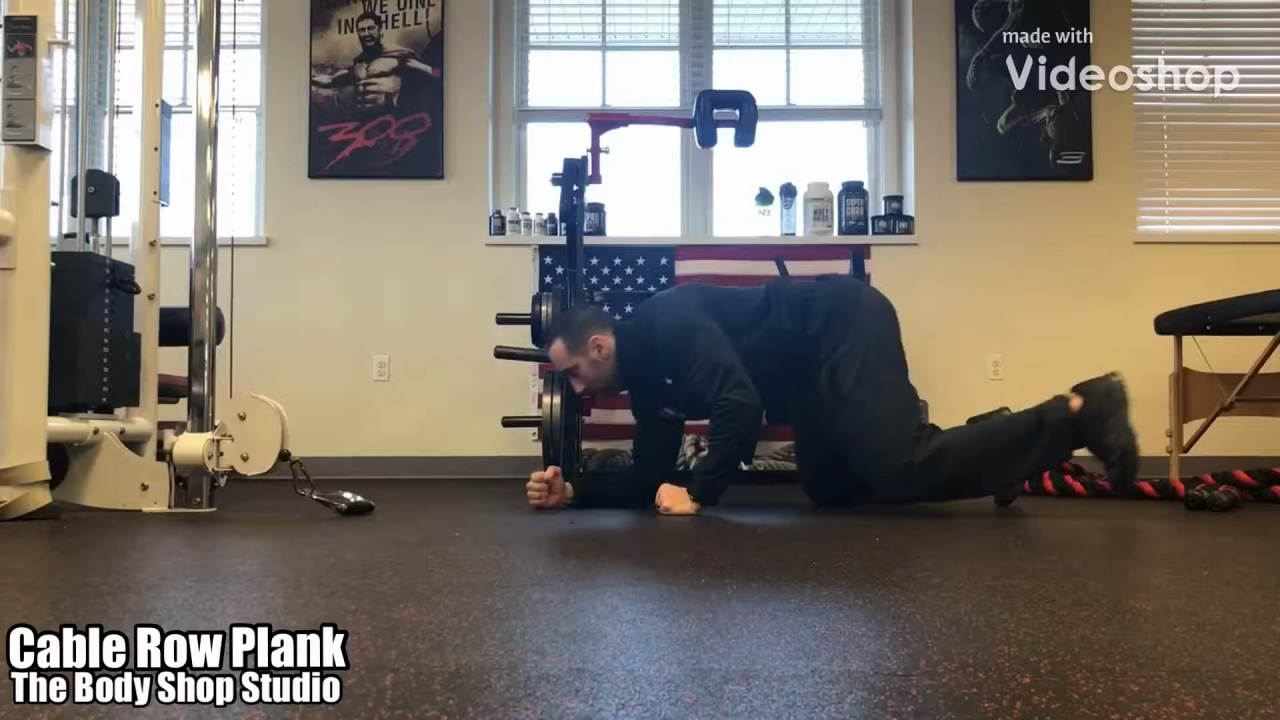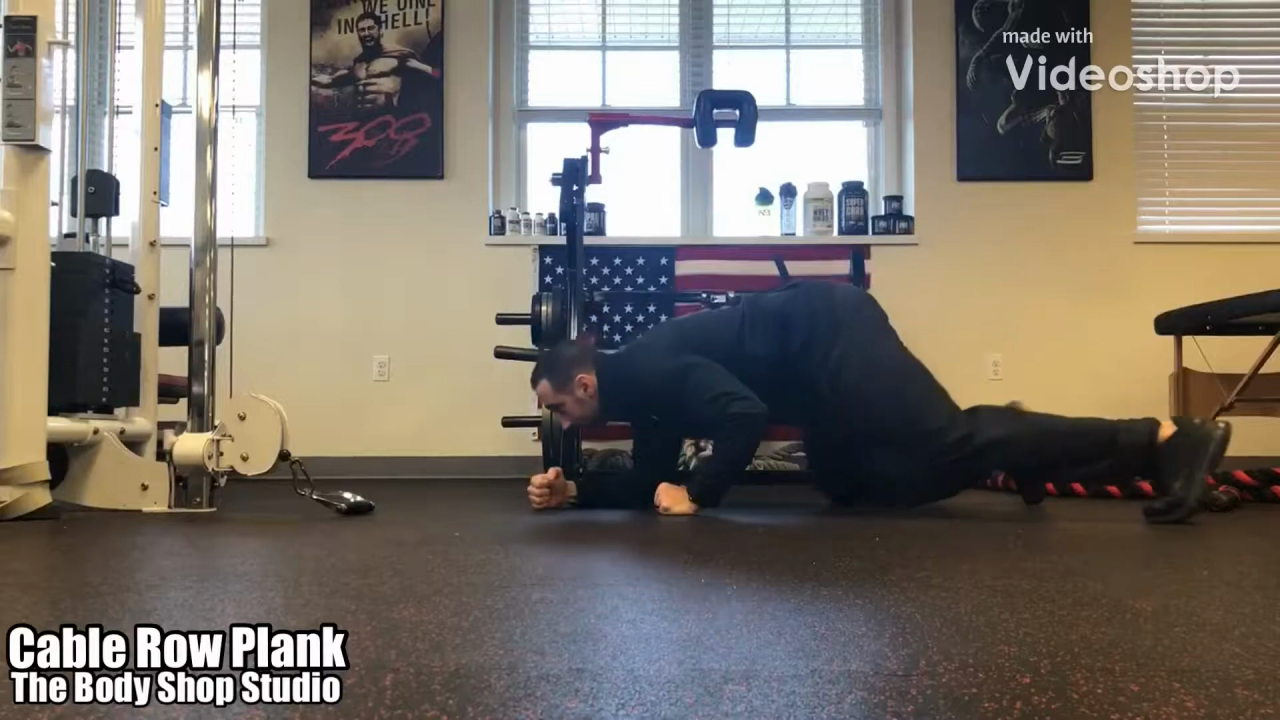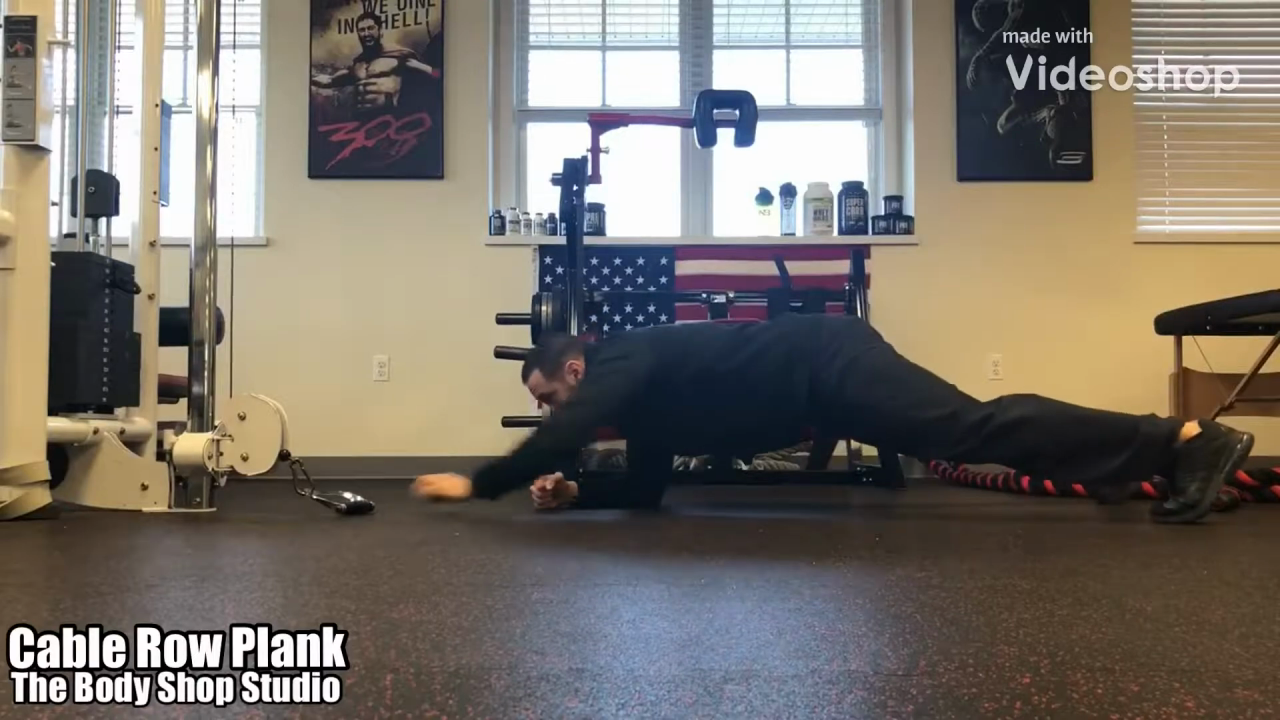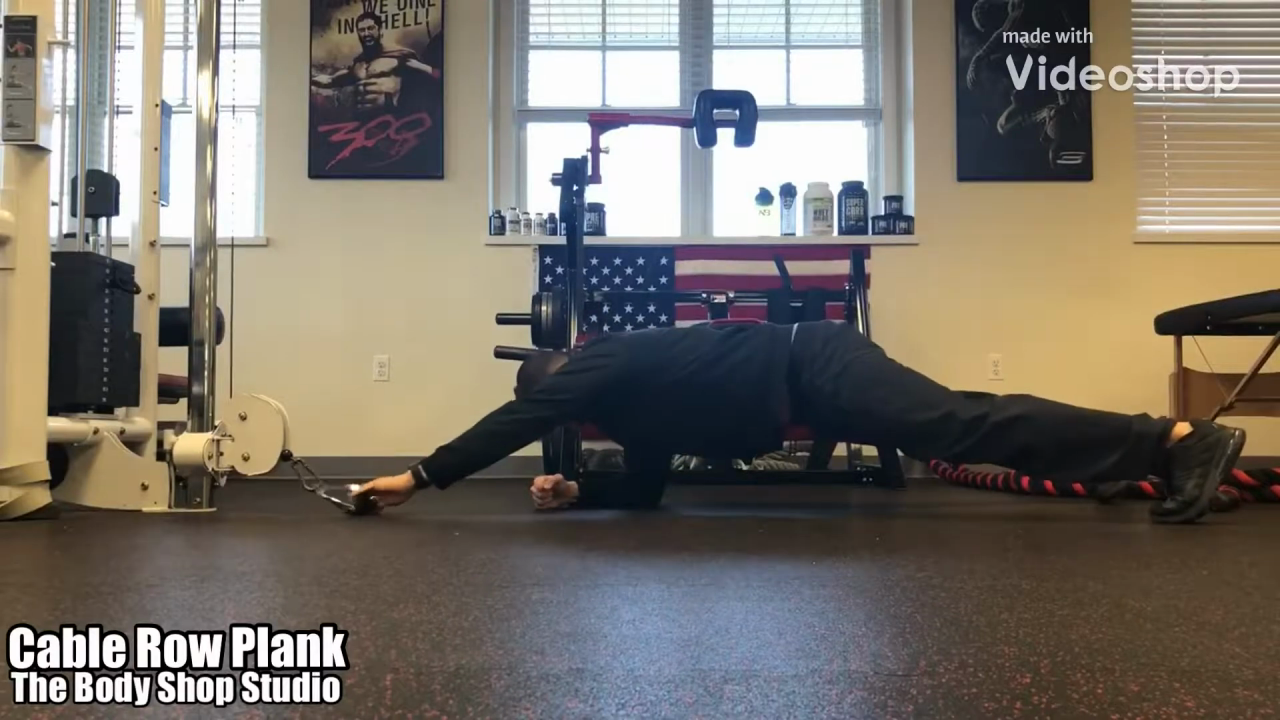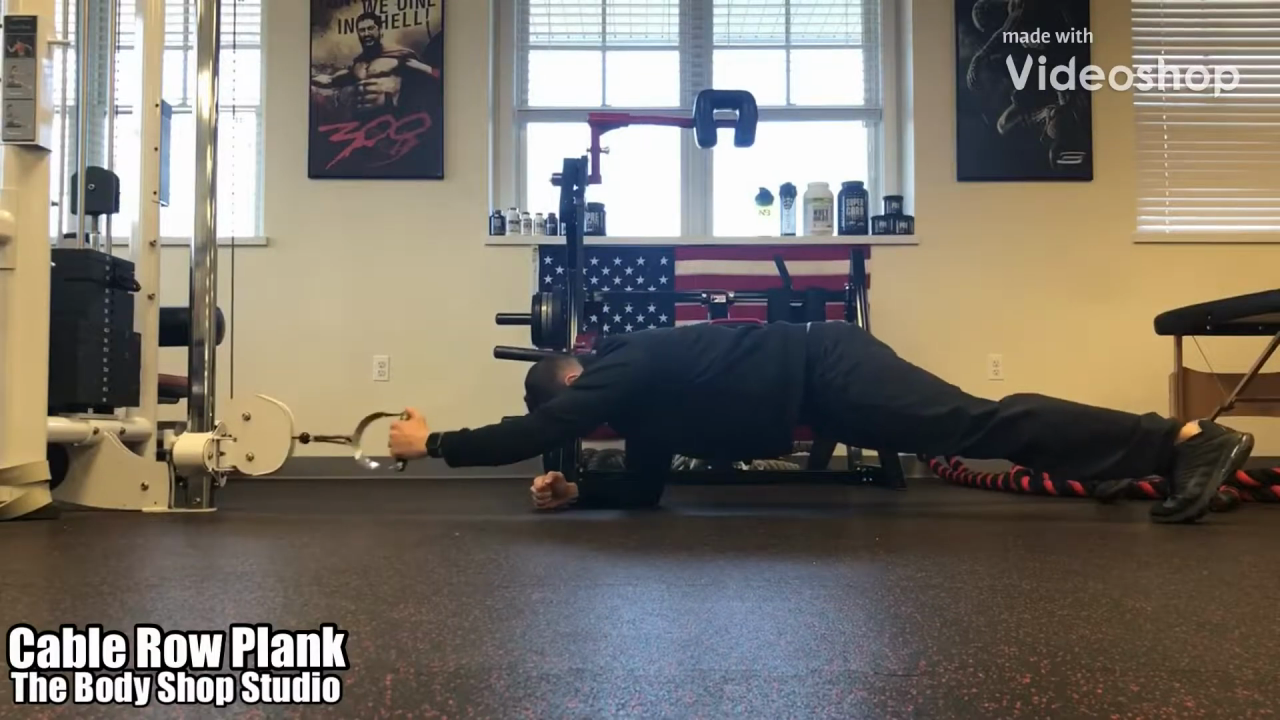
dt=0.5s
person 1, frame 1
left shoulder: (670, 322)
right shoulder: (645, 378)
left elbow: (742, 405)
right elbow: (650, 478)
left wrist: (699, 496)
right wrist: (574, 491)
left hip: (844, 322)
right hip: (816, 366)
left knee: (900, 471)
right knee: (832, 488)
left ankle: (1080, 411)
right ankle: (990, 452)
person 1, frame 2
left shoulder: (650, 366)
right shoulder: (640, 394)
left elbow: (746, 415)
right elbow: (651, 481)
left wrist: (696, 496)
right wrist: (574, 491)
left hip: (830, 330)
right hip: (821, 355)
left knee: (948, 444)
right knee: (848, 485)
left ankle: (1162, 440)
right ankle: (1002, 439)
person 1, frame 3
left shoulder: (621, 359)
right shoulder: (645, 398)
left elbow: (572, 428)
right elbow: (645, 486)
left wrist: (481, 483)
right wrist: (578, 488)
left hip: (828, 364)
right hip: (820, 379)
left knee: (972, 428)
right knee: (969, 430)
left ankle: (1182, 439)
right ankle: (1159, 448)
person 1, frame 4
left shoulder: (602, 365)
right shoulder: (631, 403)
left elbow: (519, 420)
right elbow: (644, 489)
left wrist: (420, 476)
right wrist: (576, 491)
left hip: (811, 368)
right hip: (806, 380)
left knee: (960, 428)
right knee: (958, 430)
left ankle: (1177, 440)
right ankle: (1164, 445)
person 1, frame 5
left shoulder: (623, 365)
right shoulder: (635, 387)
left elbow: (543, 433)
right elbow: (645, 488)
left wrist: (435, 442)
right wrist: (575, 491)
left hip: (829, 369)
right hip: (818, 386)
left knee: (975, 423)
right knee: (968, 430)
left ankle: (1185, 439)
right ankle: (1158, 448)
